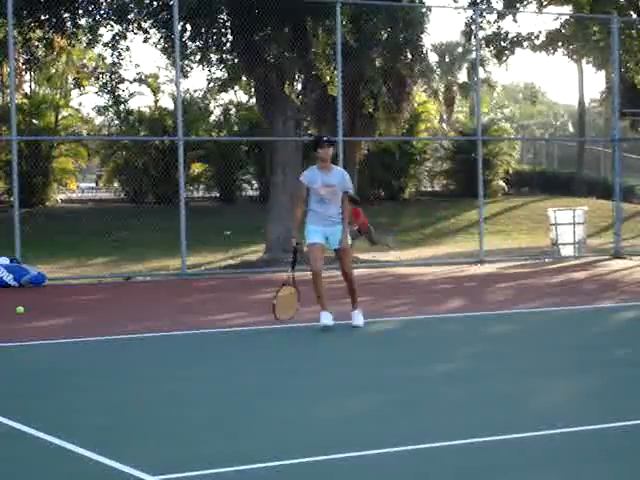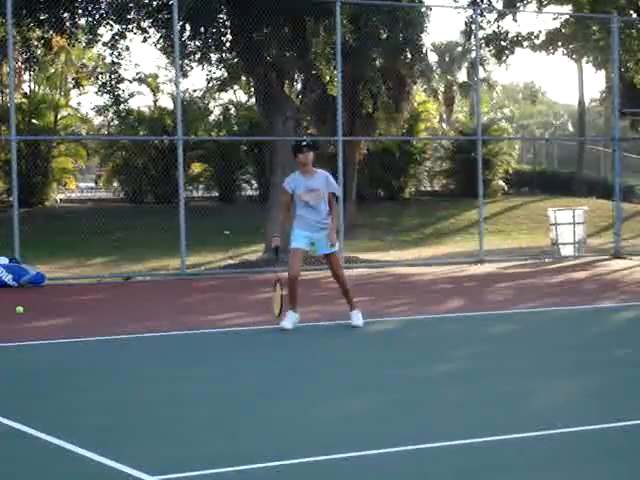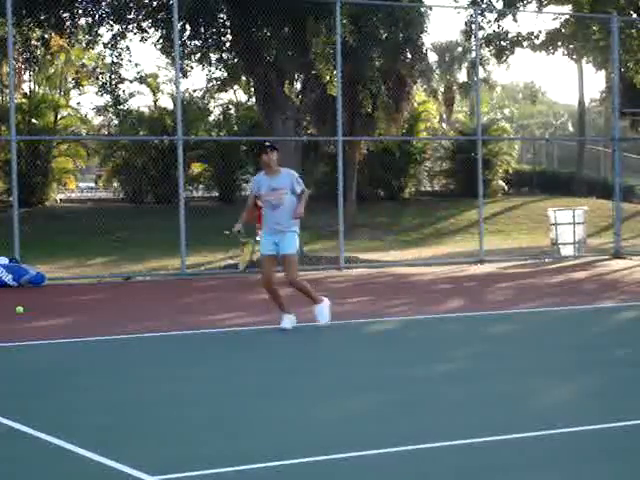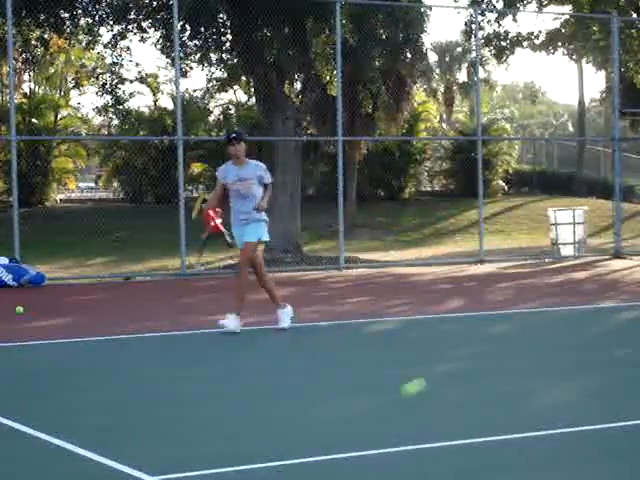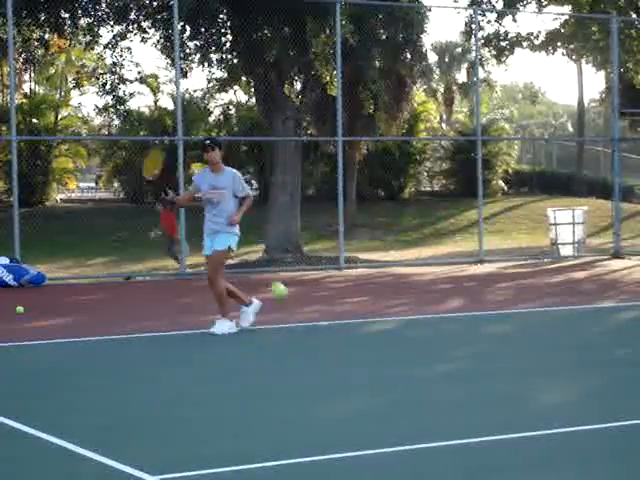
dt=0.2s
person 1, frame 1
left shoulder: (341, 174)
right shoulder: (308, 175)
left elbow: (345, 205)
right elbow: (301, 206)
left wrist: (346, 230)
right wrist: (295, 232)
left hip: (336, 227)
right hip: (314, 227)
left knee: (347, 272)
right knee: (316, 270)
left ankle: (356, 310)
right ankle: (324, 311)
person 1, frame 2
left shoulder: (325, 177)
right shoulder: (291, 181)
left elbow: (334, 203)
right elbow: (286, 210)
left wrist: (333, 228)
right wrist: (277, 234)
left hip: (323, 231)
right hip: (300, 232)
left knee: (339, 277)
right knee: (293, 275)
left ankle: (354, 310)
right ankle: (292, 312)
person 1, frame 3
left shoulder: (291, 176)
right shoulder: (257, 181)
left elbow: (304, 193)
right elbow: (249, 207)
left wrist: (300, 208)
right wrist: (240, 224)
left hip: (288, 231)
right hip: (268, 234)
left knee: (292, 280)
right knee: (267, 280)
left ankle: (319, 301)
right ankle: (286, 313)
person 1, frame 4
left shoulder: (257, 167)
right shoulder: (224, 170)
left elbow: (269, 185)
right elbow: (215, 197)
left wrist: (264, 200)
right wrist: (206, 203)
left hip: (255, 223)
right hip: (238, 224)
left knee: (241, 267)
right knee: (259, 272)
left ankle: (235, 316)
right ankle: (282, 308)
person 1, frame 5
left shoulder: (233, 175)
right shoulder: (201, 176)
left elbow: (248, 200)
right elbow: (185, 200)
left wrist: (238, 215)
right wrist: (172, 198)
left hip: (227, 232)
right hip: (209, 232)
left knee: (213, 277)
right knee: (216, 280)
left ankle: (226, 320)
right ankle: (248, 302)
